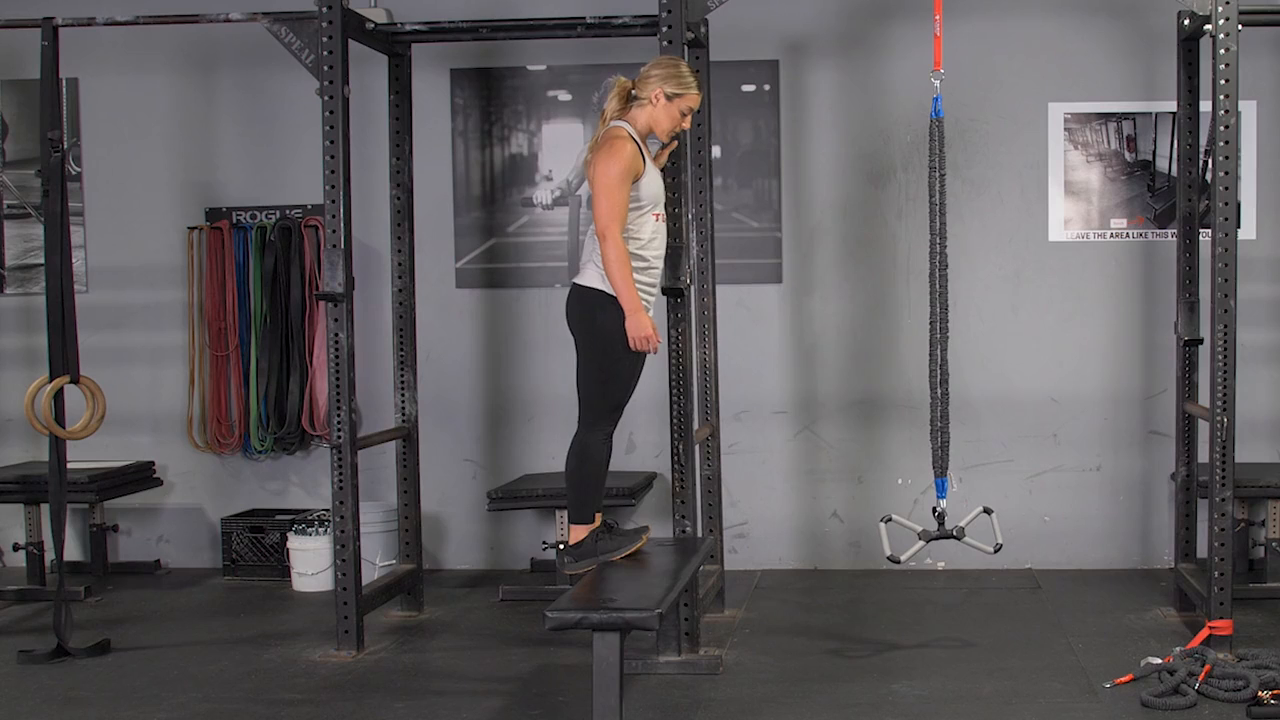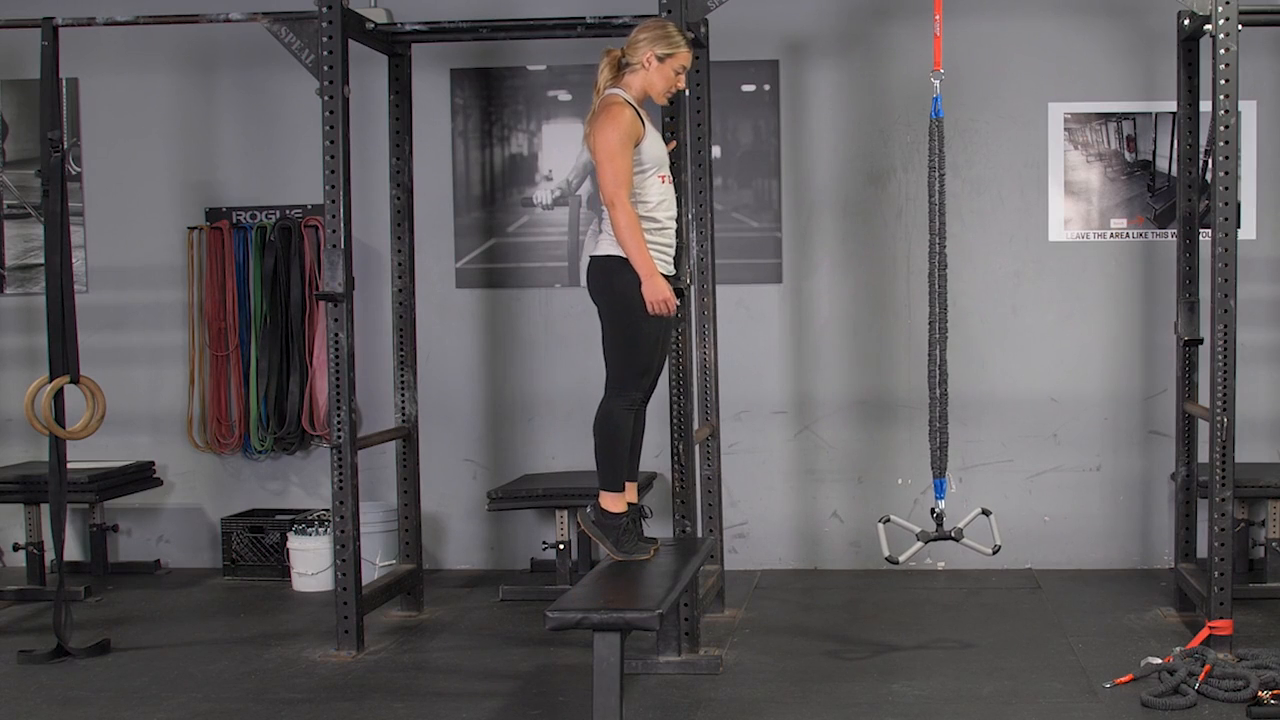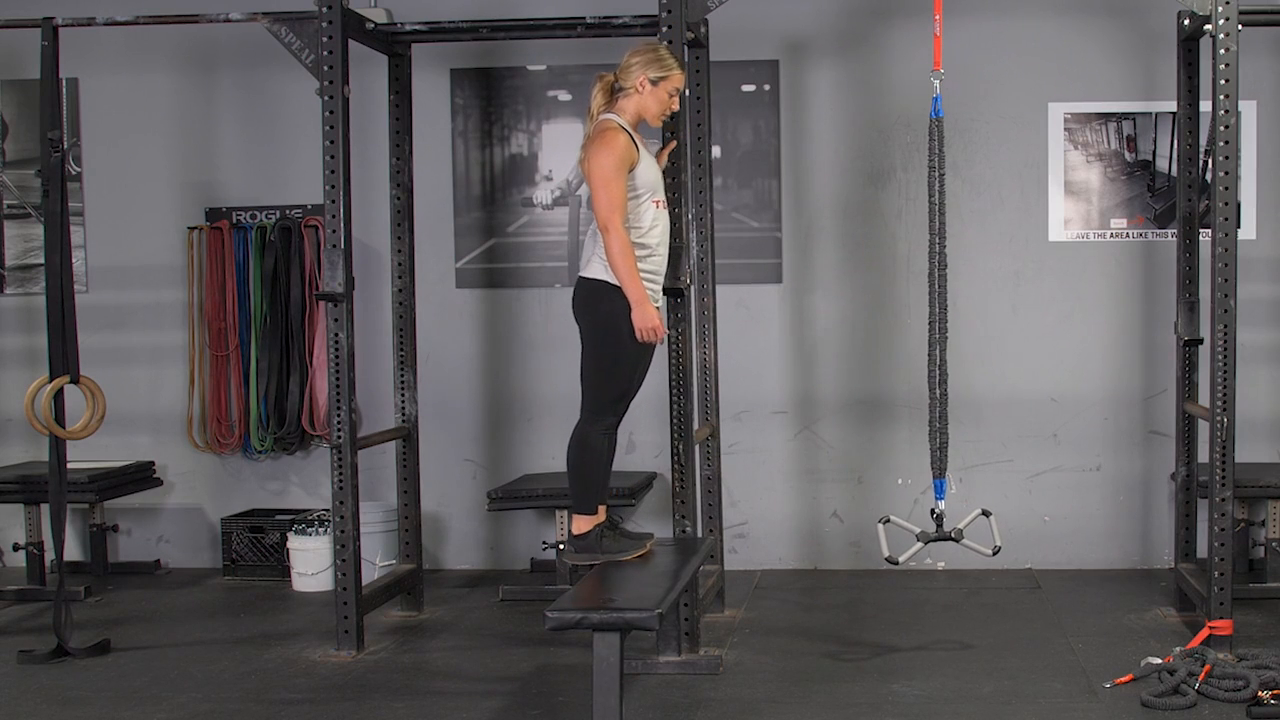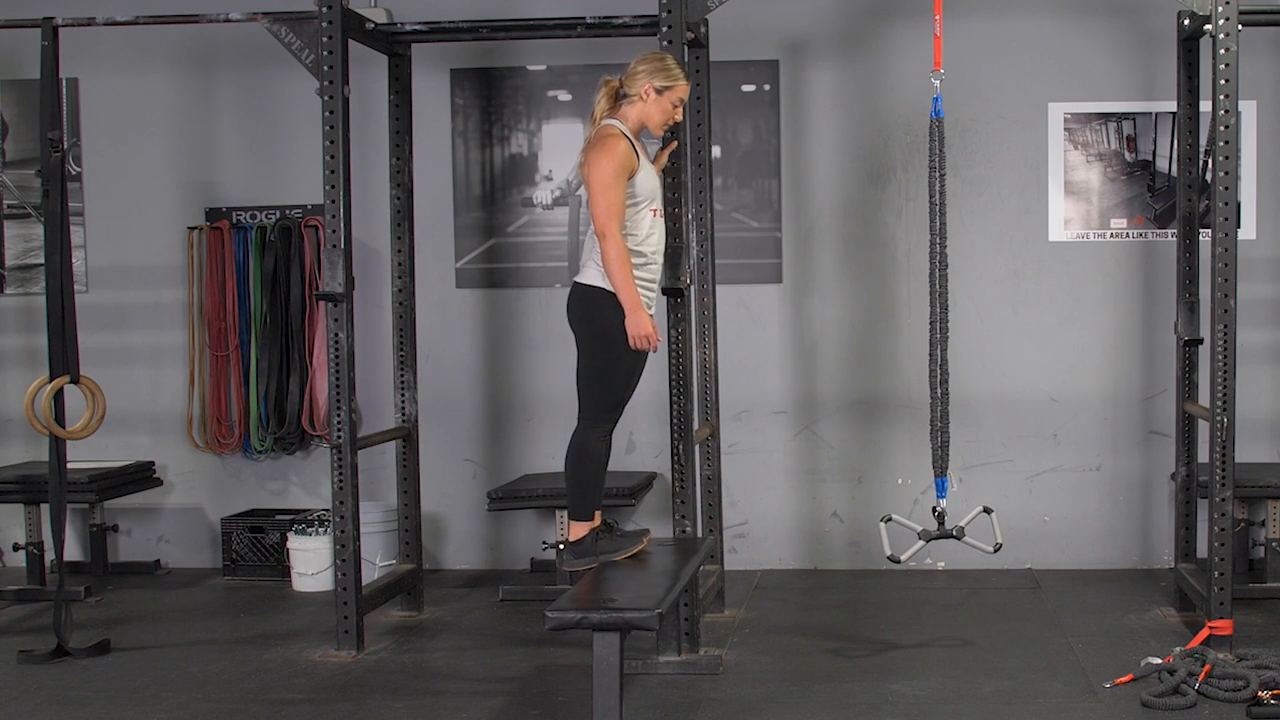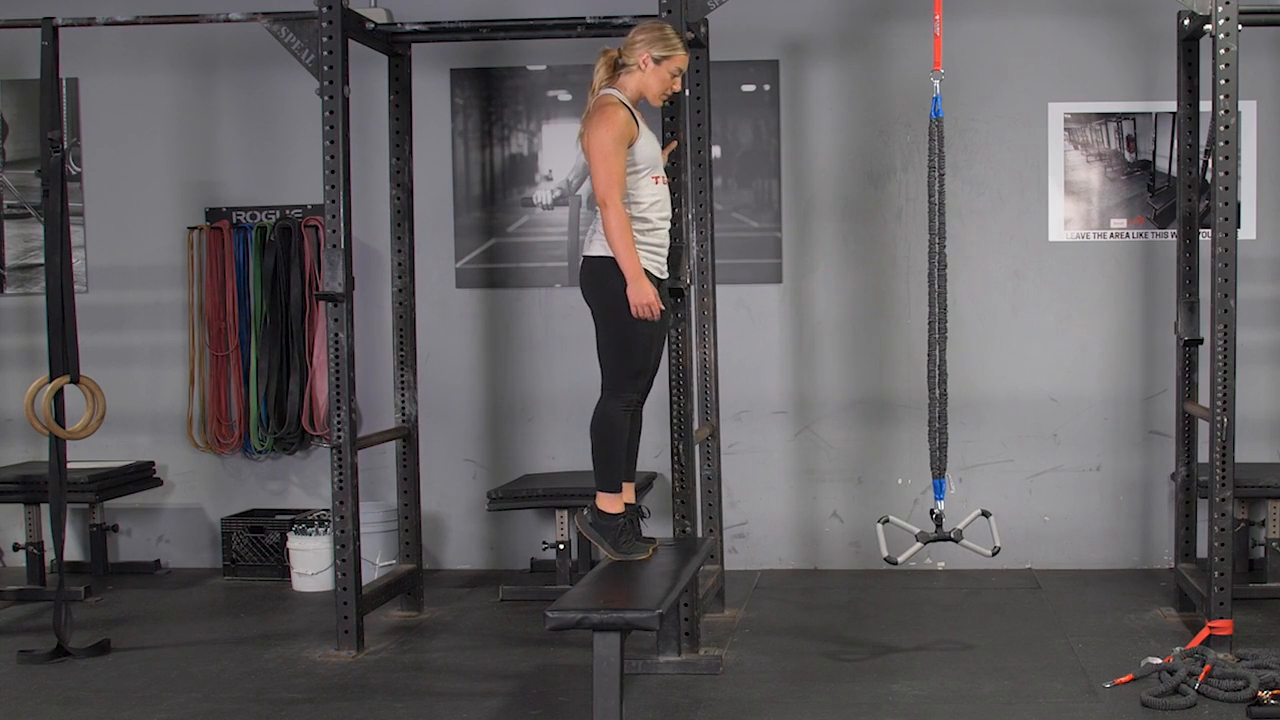
dt=1s
person 1, frame 1
left shoulder: (635, 146)
right shoulder: (618, 145)
right elbow: (608, 235)
left wrist: (659, 165)
right wrist: (634, 311)
left hip: (621, 305)
right hip: (607, 304)
left knee: (602, 422)
right knee: (597, 421)
left ankle: (591, 529)
right ankle: (580, 542)
person 1, frame 2
left shoulder: (635, 114)
right shoulder: (616, 112)
right elbow: (617, 202)
left wrist: (667, 151)
right wrist: (649, 274)
left hip: (646, 272)
right hip: (627, 272)
left knee: (637, 394)
right knee: (625, 392)
left ankle: (626, 505)
right ankle: (608, 508)
person 1, frame 3
left shoulder: (630, 140)
right shoulder: (611, 137)
right elbow: (612, 228)
left wrist: (662, 162)
right wrist: (640, 302)
left hip: (631, 298)
right hip: (612, 297)
left knee: (609, 415)
right knee: (600, 414)
left ankle: (597, 523)
right ankle: (582, 534)
person 1, frame 4
left shoulder: (631, 145)
right shoulder: (611, 143)
right elbow: (608, 234)
left wrist: (659, 166)
right wrist: (634, 309)
left hip: (625, 304)
right hip: (606, 302)
left knee: (604, 420)
right knee: (596, 420)
left ankle: (592, 527)
right ankle: (580, 539)
person 1, frame 5
left shoulder: (630, 116)
right shoulder: (610, 112)
right elbow: (609, 202)
left wrist: (664, 159)
right wrist: (634, 277)
left hip: (642, 271)
right hip: (617, 272)
left knee: (634, 394)
right knee: (620, 392)
left ankle: (625, 505)
right ankle: (604, 510)
